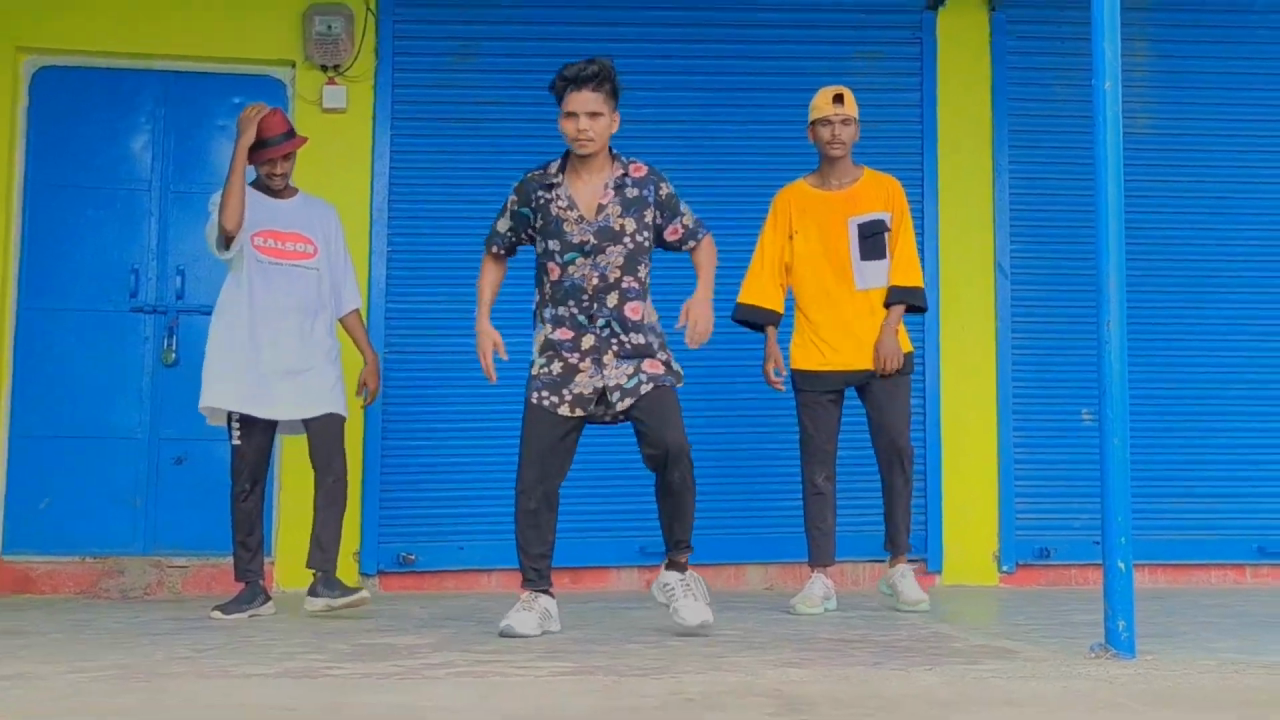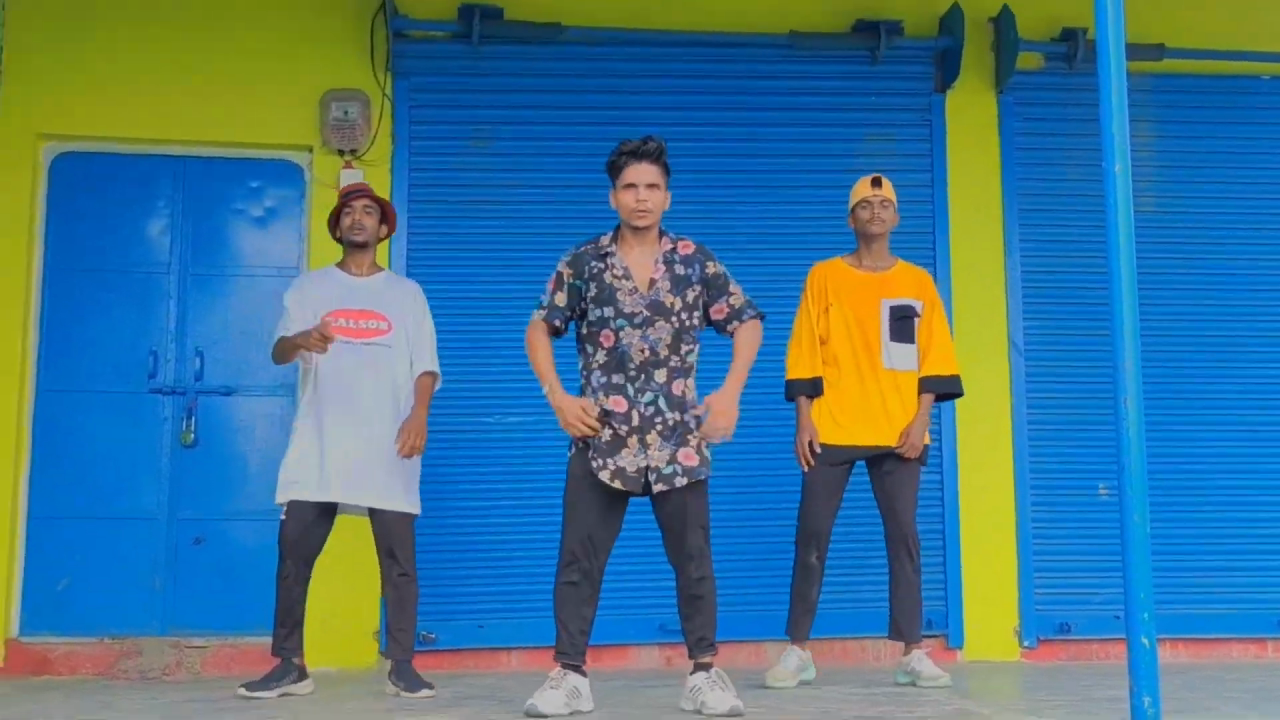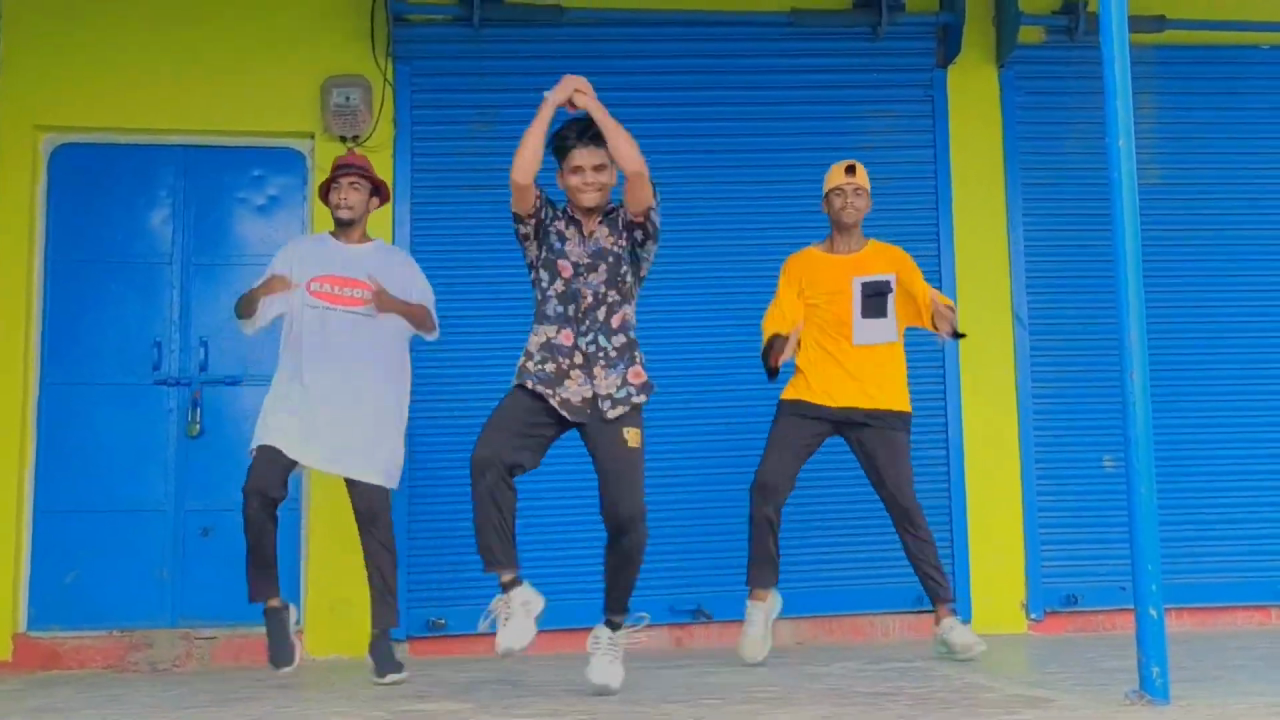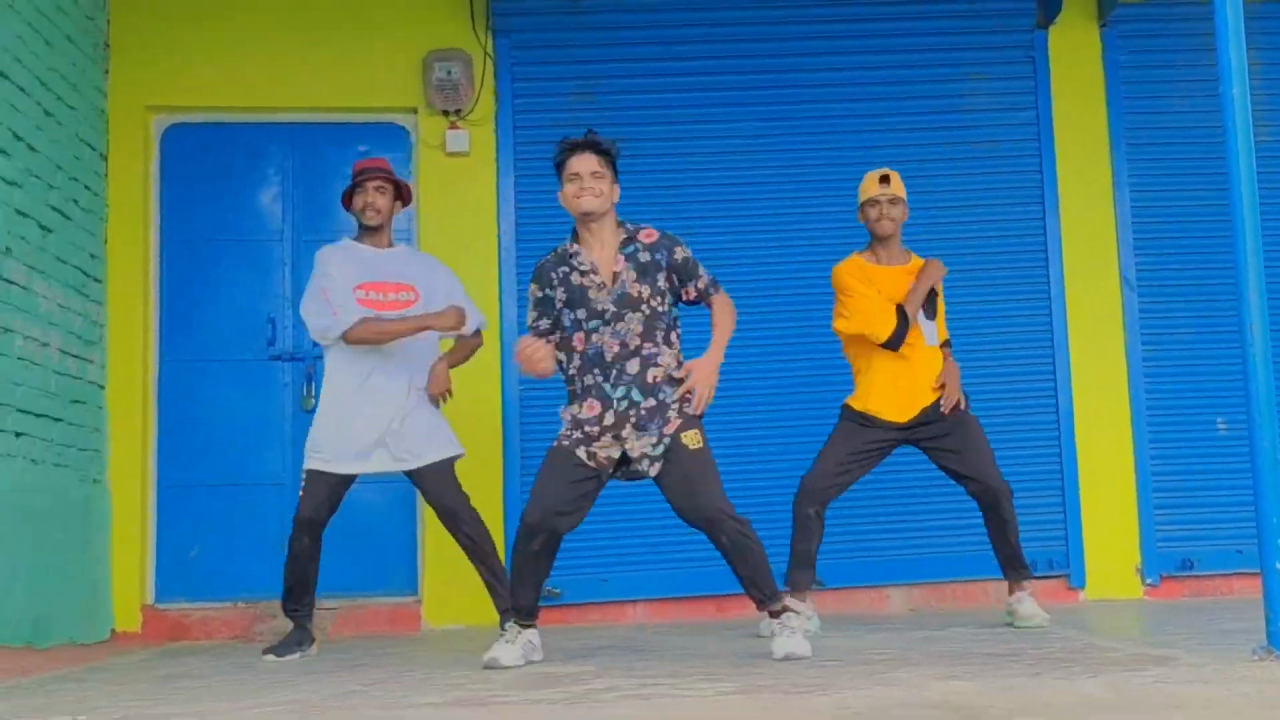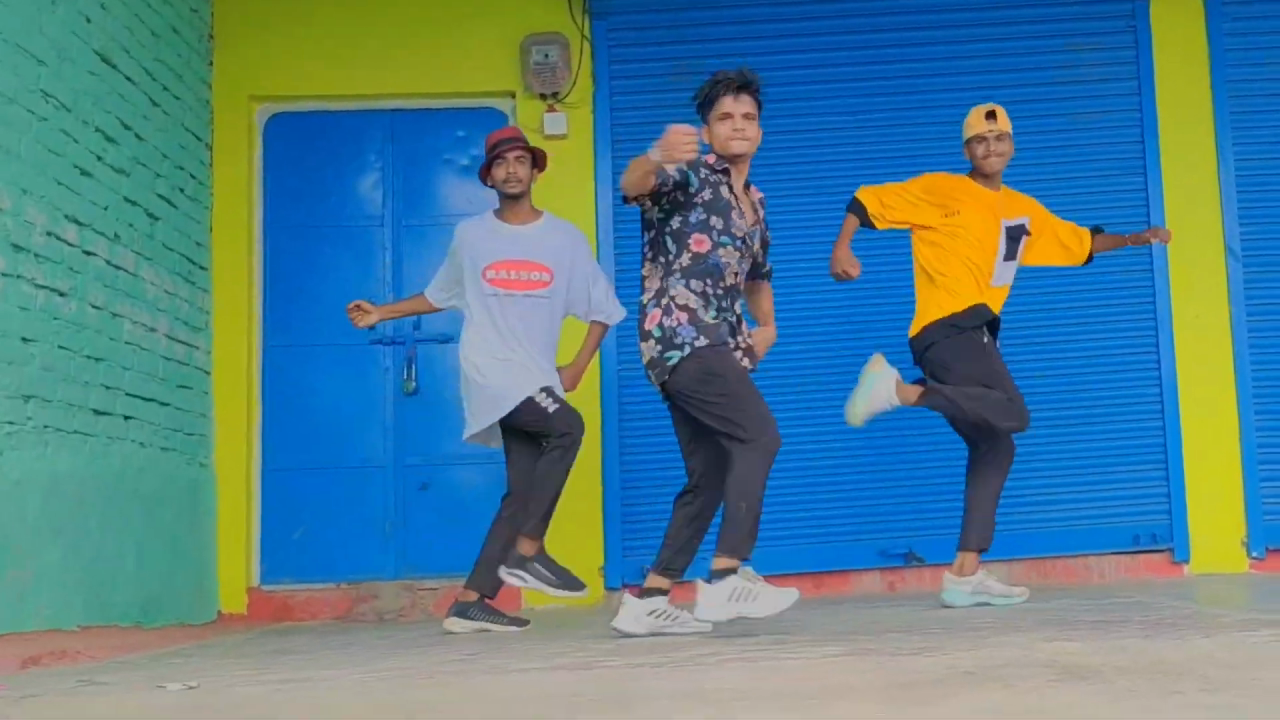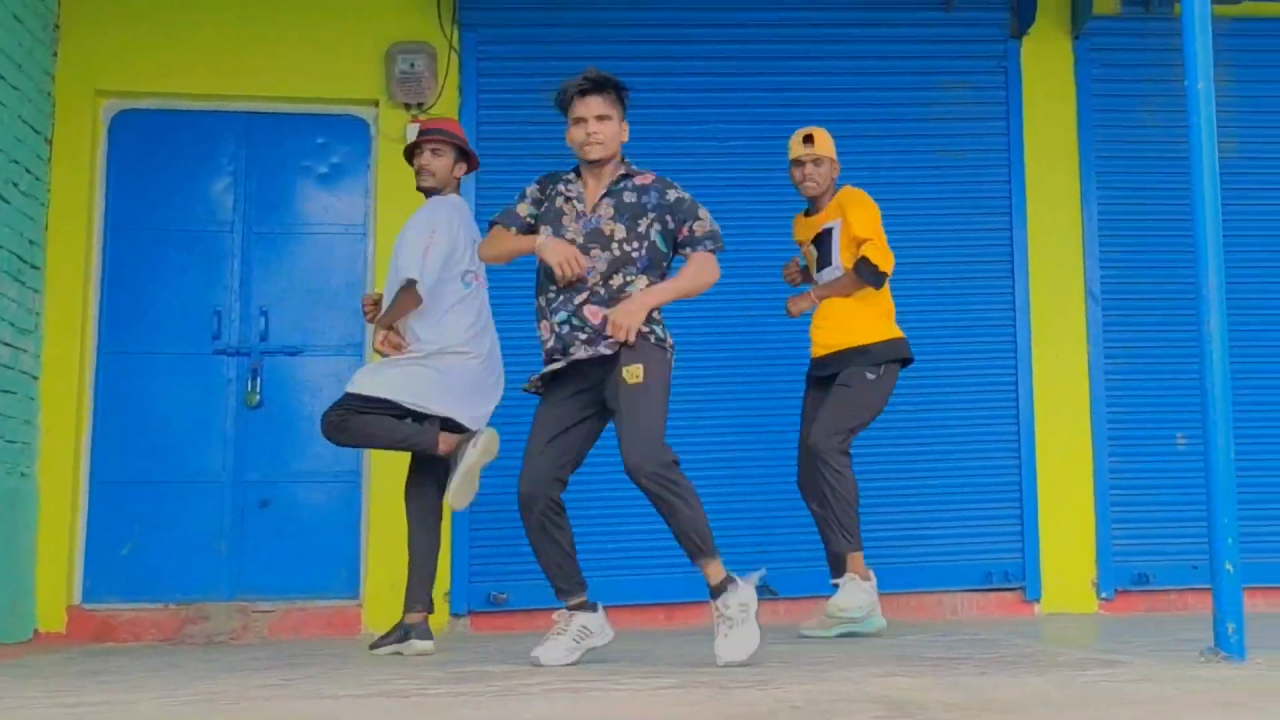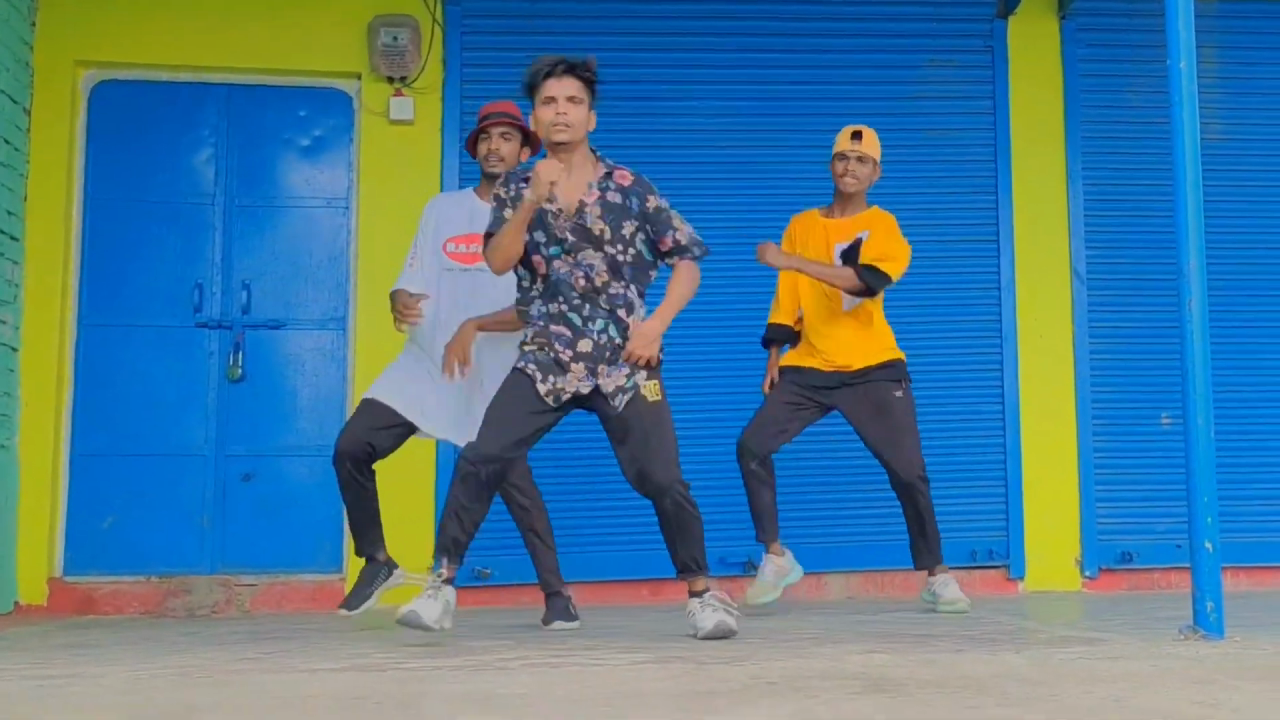
dt=0.5s
person 1, frame 1
left shoulder: (647, 183)
right shoulder: (532, 188)
left elbow: (699, 240)
right elbow: (496, 254)
left wrist: (703, 292)
right wrist: (484, 320)
left hip: (635, 352)
right hip: (558, 358)
left knee: (671, 450)
right knee: (536, 481)
left ankle: (677, 570)
right ankle: (537, 595)
person 1, frame 2
left shoulder: (696, 261)
right shoulder: (582, 263)
left elbow: (748, 322)
right elbow: (539, 330)
left wrist: (730, 391)
right wrist: (557, 396)
left hip: (676, 435)
right hip: (599, 435)
left knee: (692, 557)
right knee: (579, 557)
person 1, frame 3
left shoulder: (636, 220)
right shoulder: (542, 222)
left elbow: (640, 178)
right elbow: (519, 176)
left wrist: (595, 107)
right wrist: (553, 102)
left hip: (615, 383)
right hip: (547, 375)
left knee: (626, 512)
right knee: (488, 464)
left ankle: (611, 629)
right ankle: (512, 590)
person 1, frame 4
left shoulder: (659, 247)
right shoulder: (551, 272)
left elbow: (719, 301)
right elbow: (541, 348)
left wrist: (711, 360)
right wrist: (531, 357)
left hip: (667, 414)
right hip: (592, 426)
left knee: (715, 516)
right knee: (537, 524)
left ankle: (781, 615)
right ankle: (522, 630)
person 1, frame 5
left shoulder: (752, 213)
right shoulder: (688, 171)
left elbow: (757, 280)
right elbow: (633, 186)
left wrist: (766, 325)
right wrist: (662, 152)
left hip: (712, 345)
right hip: (681, 337)
left knee: (708, 477)
right knee: (759, 437)
left ankle: (649, 601)
right ankle: (729, 575)
person 1, frame 6
left shoulder: (657, 193)
right shoulder: (547, 193)
left elbow: (707, 267)
right elbow: (489, 249)
left wrist: (648, 297)
right wrist: (542, 241)
left hip: (631, 348)
right hip: (573, 361)
left knee: (645, 463)
right knee: (535, 491)
left ankle: (727, 595)
right ankle: (580, 616)
person 1, frame 7
left shoulder: (633, 188)
right shoulder: (521, 189)
left elbow: (687, 264)
right elbow: (498, 260)
left wrist: (658, 320)
right wrist: (534, 200)
left hip: (623, 359)
right hip: (546, 356)
left knee: (661, 479)
right knee: (484, 457)
left ankle: (700, 594)
right ankle: (440, 583)
person 2, frame 1
left shoulder: (322, 214)
right shoulder: (235, 203)
left elbow: (344, 295)
right elbow: (226, 233)
left wrist: (369, 356)
right wrist: (242, 147)
left hip: (314, 366)
right hip: (250, 368)
left knee: (331, 462)
right knee: (247, 476)
left ankle: (323, 580)
right ankle: (252, 587)
person 2, frame 2
left shoulder: (406, 293)
right shoulder: (311, 289)
left elbow: (426, 366)
right elbow: (279, 353)
left wrist: (419, 413)
right wrist: (301, 340)
left hip: (385, 448)
right hip: (319, 447)
left knee: (398, 554)
right knee: (295, 550)
left ankle: (401, 664)
right ankle: (289, 663)
person 2, frame 3
left shoulder: (397, 262)
right shoulder: (302, 255)
left elbow: (428, 323)
right elbow: (246, 313)
left wrist: (393, 302)
right wrist: (260, 292)
left hip: (367, 413)
right hip: (299, 405)
left knee: (373, 522)
right knee: (259, 492)
left ankle: (382, 638)
right ankle: (273, 607)
person 2, frame 4
left shoulder: (425, 268)
right shoulder: (332, 260)
left elbow: (473, 332)
right elbow: (350, 331)
left wrist: (444, 362)
right wrist: (425, 323)
left hip: (414, 415)
right hip: (348, 417)
left knee: (458, 513)
right knee: (308, 520)
left ankle: (511, 612)
right ankle: (300, 625)
person 2, frame 5
left shoulder: (567, 238)
right shoulder: (470, 234)
left elbow: (602, 310)
right elbow: (443, 293)
left wrist: (580, 363)
right wrist: (380, 313)
left hip: (537, 381)
right hip: (492, 371)
left knee: (527, 490)
right knee: (567, 435)
left ankle: (472, 601)
right ankle: (525, 551)
person 2, frame 6
left shoulder: (438, 214)
right shoulder: (458, 217)
left elbow: (418, 282)
left wrist: (384, 323)
right wrist: (388, 314)
left hip: (430, 365)
right hip: (464, 374)
left knee: (339, 422)
right knee: (424, 495)
left ankle: (453, 445)
right ankle: (414, 622)
person 2, frame 7
right shoulder: (442, 208)
right elbow: (408, 283)
left wrist: (473, 326)
right wrist: (401, 302)
left hip: (488, 377)
right hip: (420, 366)
left knee: (516, 485)
right knee: (350, 451)
left ankle: (557, 594)
right ankle: (375, 565)
person 3, frame 1
left shoulder: (888, 190)
right shoulder: (790, 200)
left elbow: (904, 265)
right elbow: (769, 273)
left wrist: (892, 328)
right wrist: (770, 344)
left hip: (882, 348)
right hip: (816, 356)
left knee: (896, 451)
right knee: (818, 463)
left ankle: (899, 569)
right ankle: (820, 578)
person 3, frame 2
left shoulder: (919, 282)
right shoulder: (824, 276)
left elbow: (936, 357)
right elbow: (805, 350)
left wrist: (922, 420)
right wrist: (804, 416)
left hip: (897, 433)
right hip: (832, 430)
left knee: (903, 537)
right knee: (813, 533)
left ankle: (912, 653)
right ankle: (797, 650)
person 3, frame 3
left shoulder: (893, 260)
right shoulder: (801, 264)
left elbow: (928, 305)
right elbow: (781, 322)
left wrist: (942, 314)
right wrist: (779, 350)
left hip: (879, 405)
right hip: (812, 399)
left knee: (905, 507)
right knee: (767, 488)
left ankle: (945, 617)
right ankle: (762, 596)
person 3, frame 4
left shoulder: (924, 269)
right shoulder: (848, 275)
right elbow: (895, 334)
left wrist: (952, 376)
right wrist: (923, 283)
left hip: (934, 408)
right hip: (873, 415)
left knee: (993, 489)
right knee: (812, 492)
left ankle: (1018, 591)
right ankle: (799, 602)
person 3, frame 5
left shoulder: (1024, 210)
right shoulder: (939, 190)
left elbow: (1082, 245)
right elbow: (865, 201)
left wrist: (1138, 237)
right wrist: (842, 246)
left hip: (969, 334)
right hip: (951, 326)
left knee: (994, 445)
right knee: (1010, 415)
left ankle: (967, 574)
right ankle: (900, 389)
person 3, frame 6
left shoulder: (853, 203)
right shoulder: (808, 224)
left elbow: (877, 265)
left wrist: (815, 297)
right wrist: (803, 273)
left hip: (871, 353)
right hip: (833, 360)
left knee: (825, 446)
right knee: (812, 472)
left ankle: (857, 576)
right ankle: (857, 600)
person 3, frame 7
left shoulder: (881, 224)
right shoulder: (802, 227)
left elbow: (874, 280)
right elbow: (787, 302)
left wrist: (798, 262)
right wrist: (774, 360)
left hip: (872, 370)
right hip: (809, 371)
left knee: (909, 473)
right knee: (752, 446)
left ankle: (935, 574)
right ankle: (775, 556)
